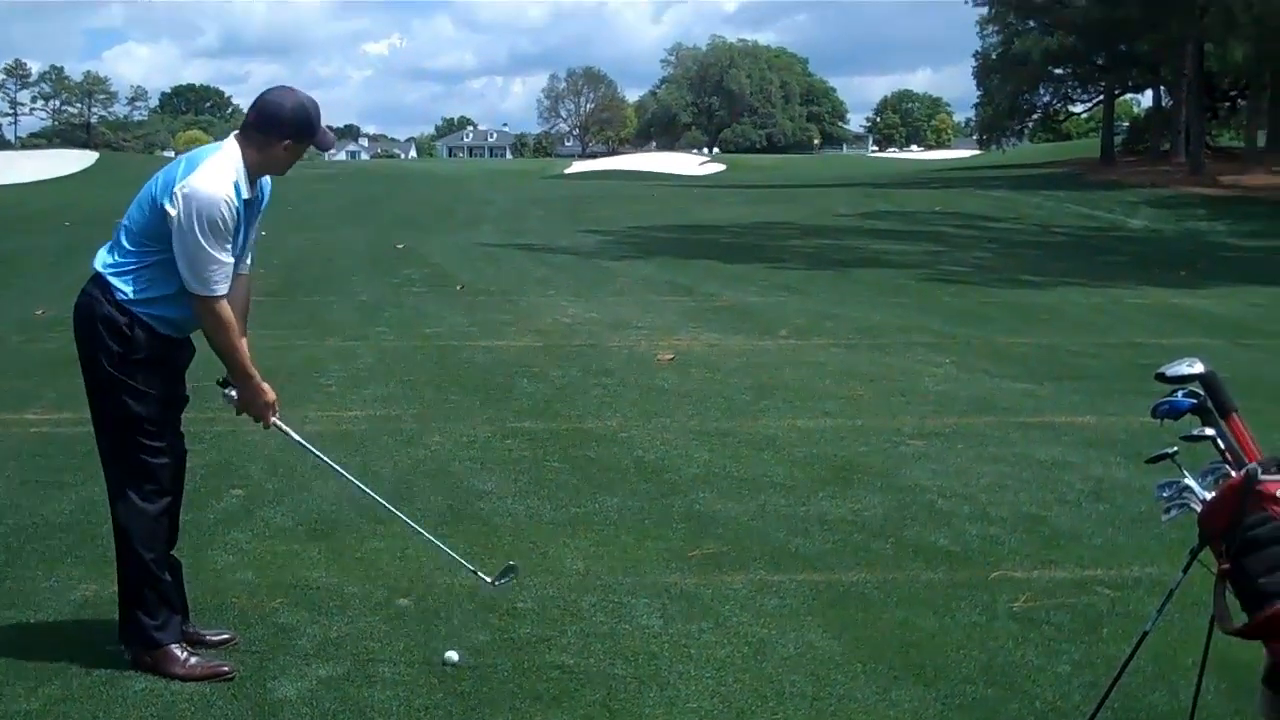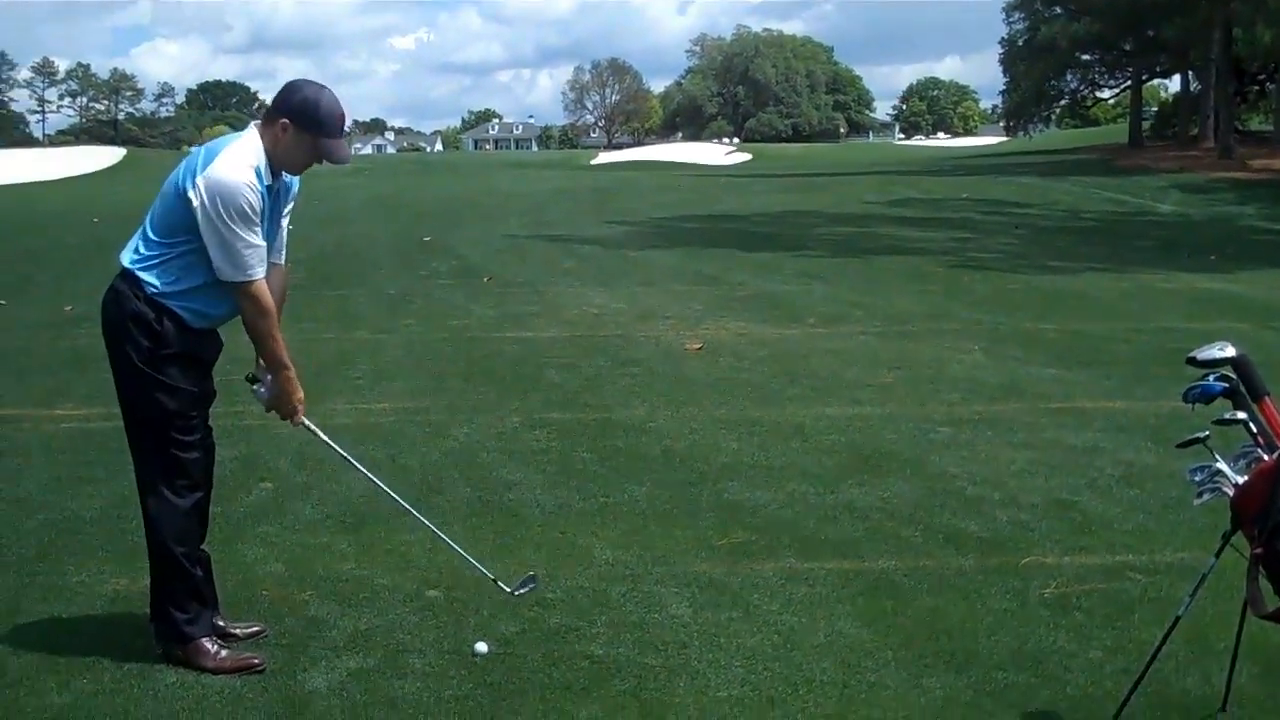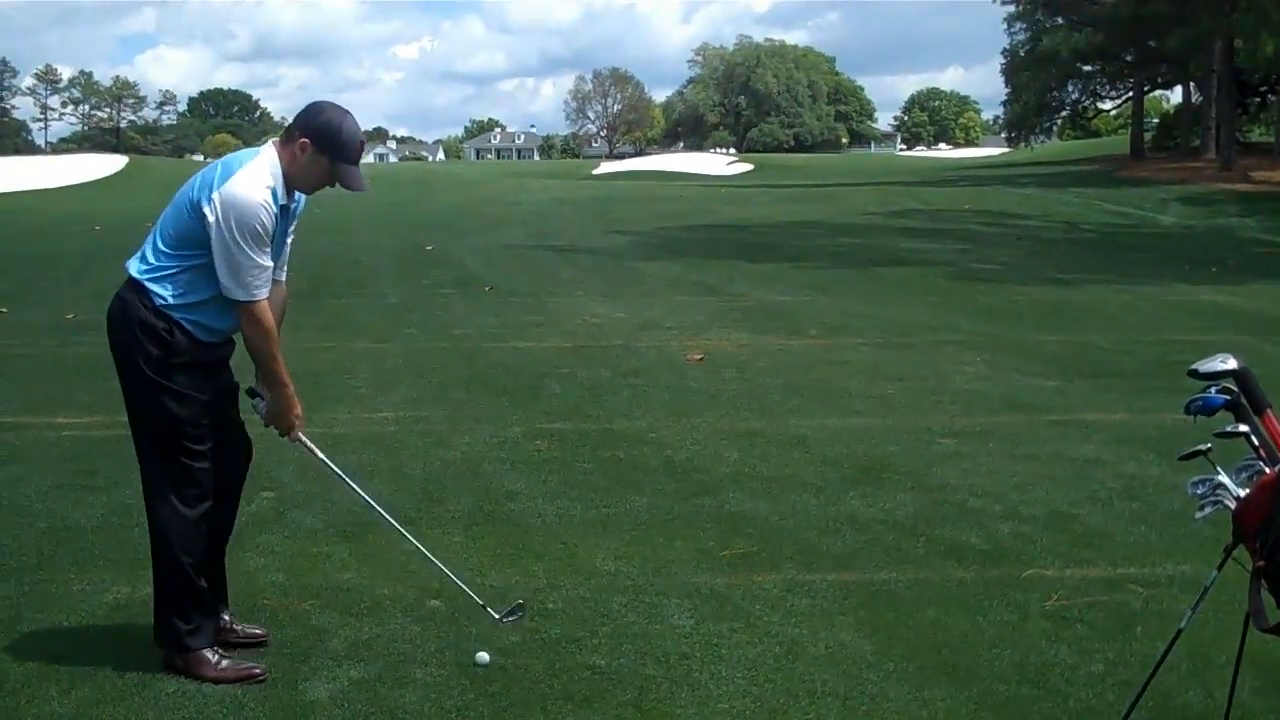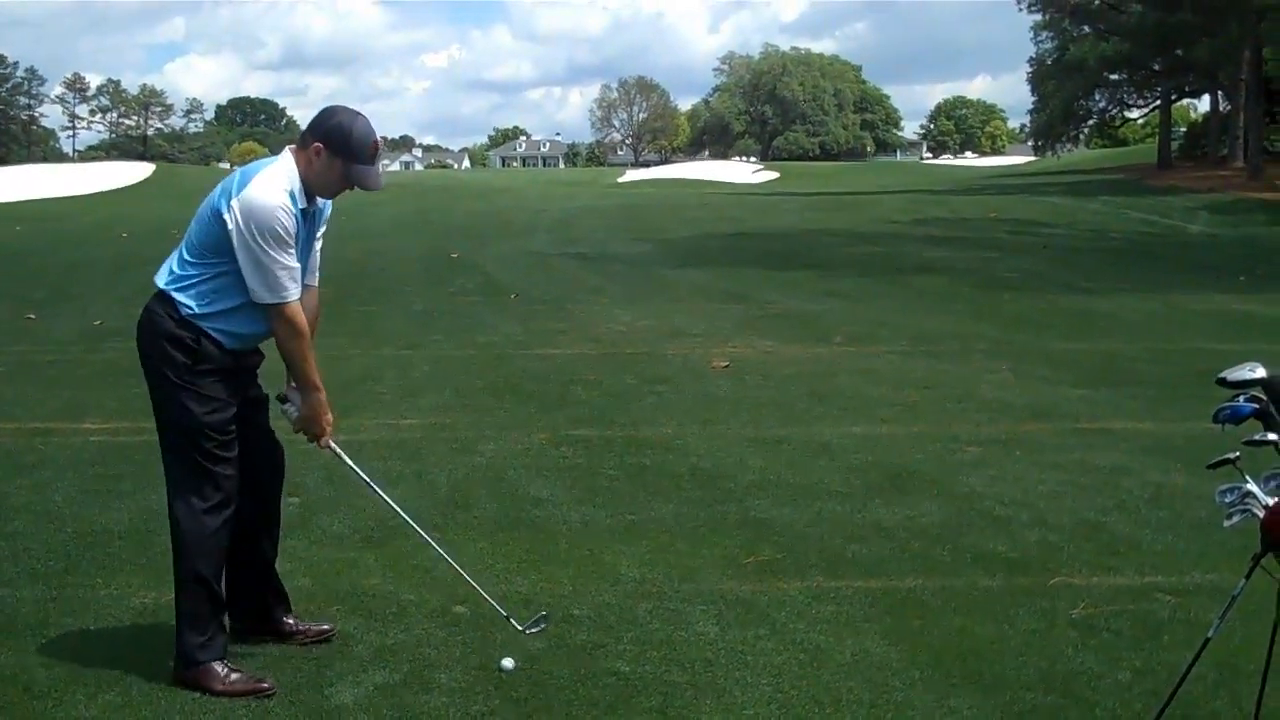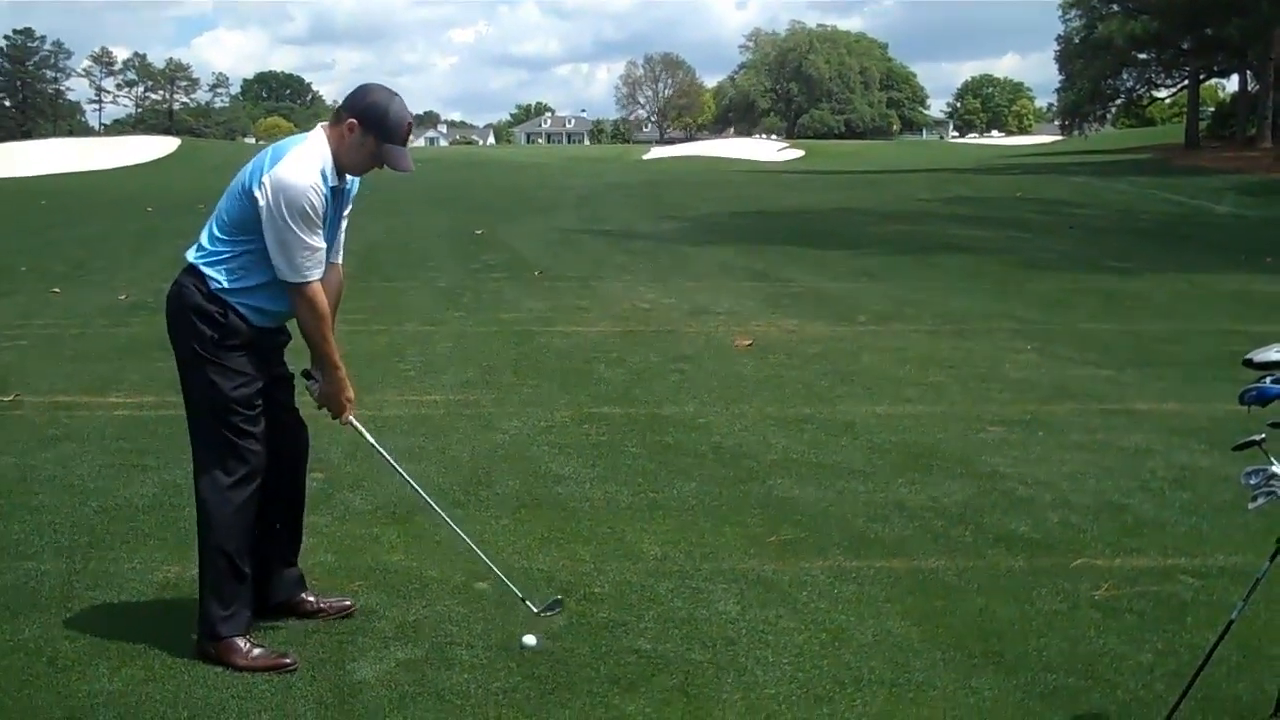
dt=1s
person 1, frame 1
left shoulder: (252, 183)
right shoulder: (207, 189)
left elbow: (237, 278)
right elbow: (211, 305)
left wrist: (243, 376)
right wrist: (251, 383)
left hip: (153, 328)
right hip: (119, 327)
left knee: (164, 473)
right knee: (144, 479)
left ankle: (166, 618)
right ankle: (153, 638)
person 1, frame 2
left shoulder: (280, 177)
right shoulder: (229, 177)
left elbow: (273, 271)
right elbow: (249, 291)
left wrist: (271, 366)
right wrist: (284, 373)
left hip: (186, 323)
right hip: (148, 322)
left knee: (193, 468)
right knee: (174, 472)
left ankle: (196, 610)
right ankle: (183, 631)
person 1, frame 3
left shoulder: (285, 190)
right shoulder: (247, 194)
left elbow: (274, 288)
right elbow: (252, 309)
left wrist: (270, 384)
right wrist: (282, 392)
left hip: (193, 331)
right hip: (155, 330)
left knee: (228, 456)
right knee: (185, 481)
left ankle: (207, 609)
right ankle: (187, 640)
person 1, frame 4
left shoulder: (313, 199)
right shoulder: (265, 200)
left elbow: (306, 294)
right elbow: (284, 313)
left wrist: (303, 387)
right wrist: (314, 395)
left hip: (229, 345)
right hip: (184, 342)
left knee: (261, 471)
right knee: (208, 490)
left ankle: (258, 609)
right ankle: (199, 654)
person 1, frame 5
left shoulder: (338, 176)
right shoulder: (296, 178)
left elbow: (330, 272)
right elbow: (305, 291)
left wrist: (324, 366)
right wrist: (334, 374)
left hip: (253, 320)
right hip: (211, 318)
left knee: (286, 449)
right knee: (235, 464)
left ankle: (277, 588)
right ankle: (223, 629)
